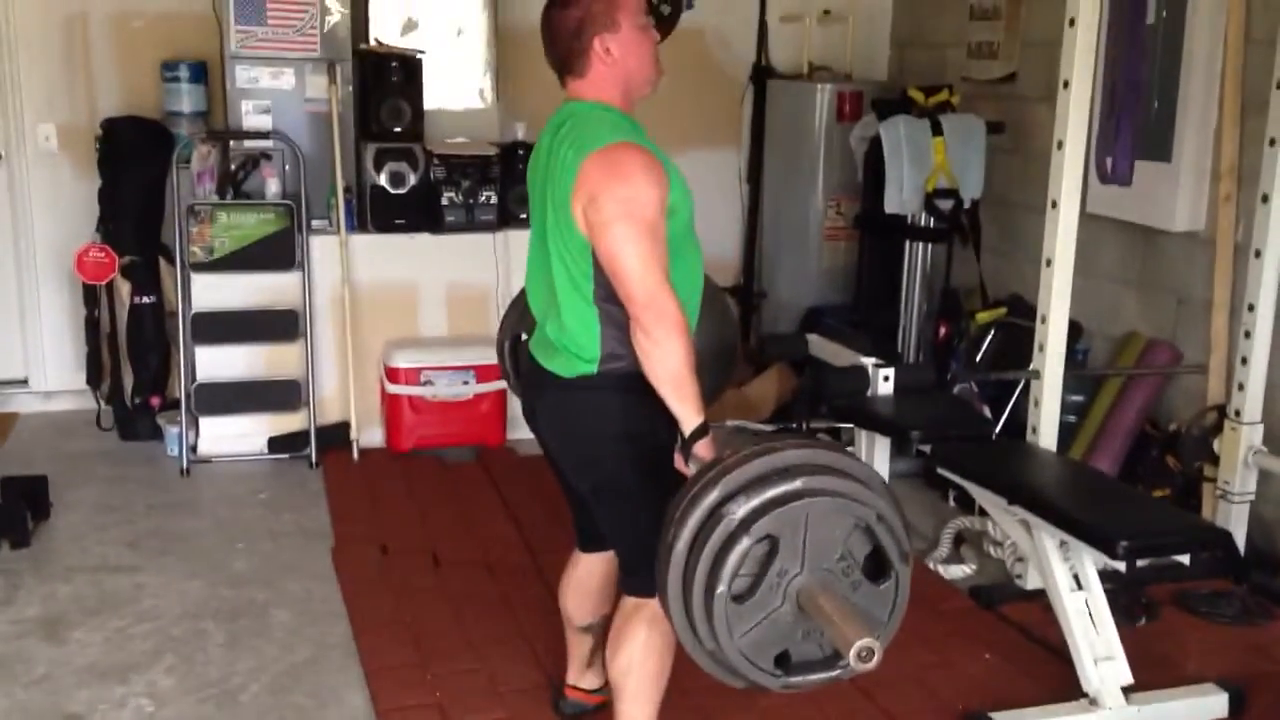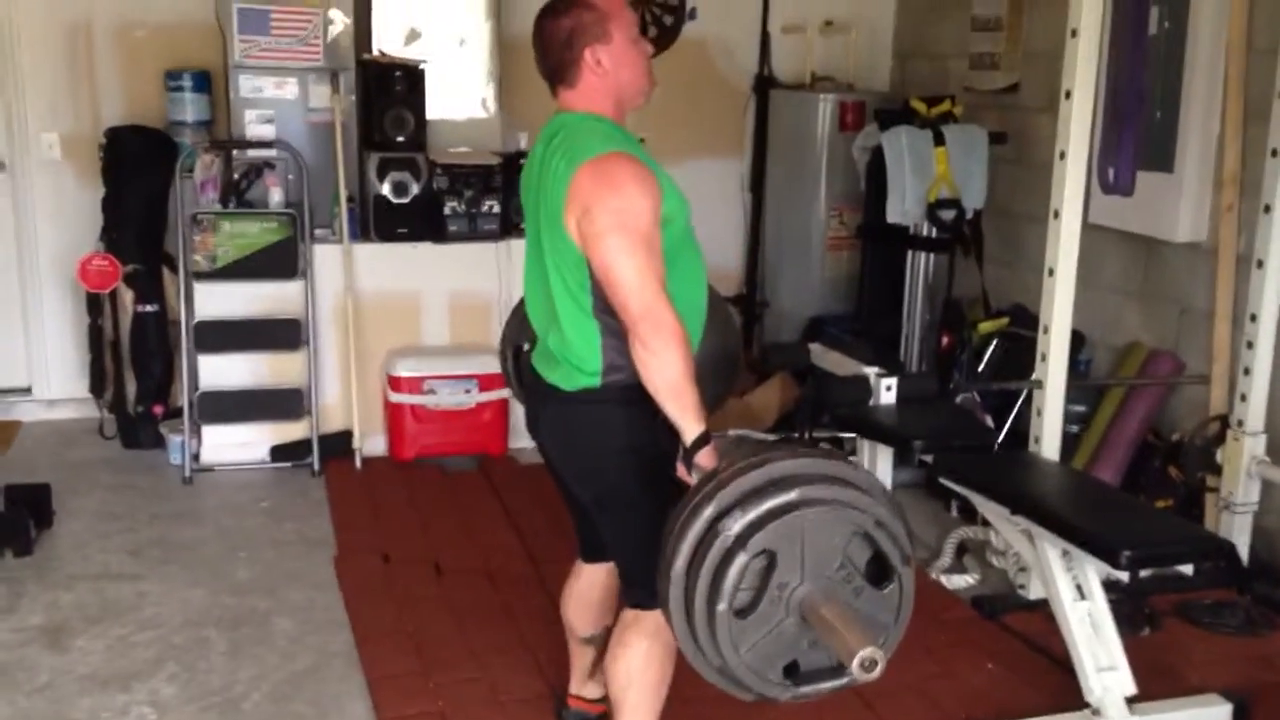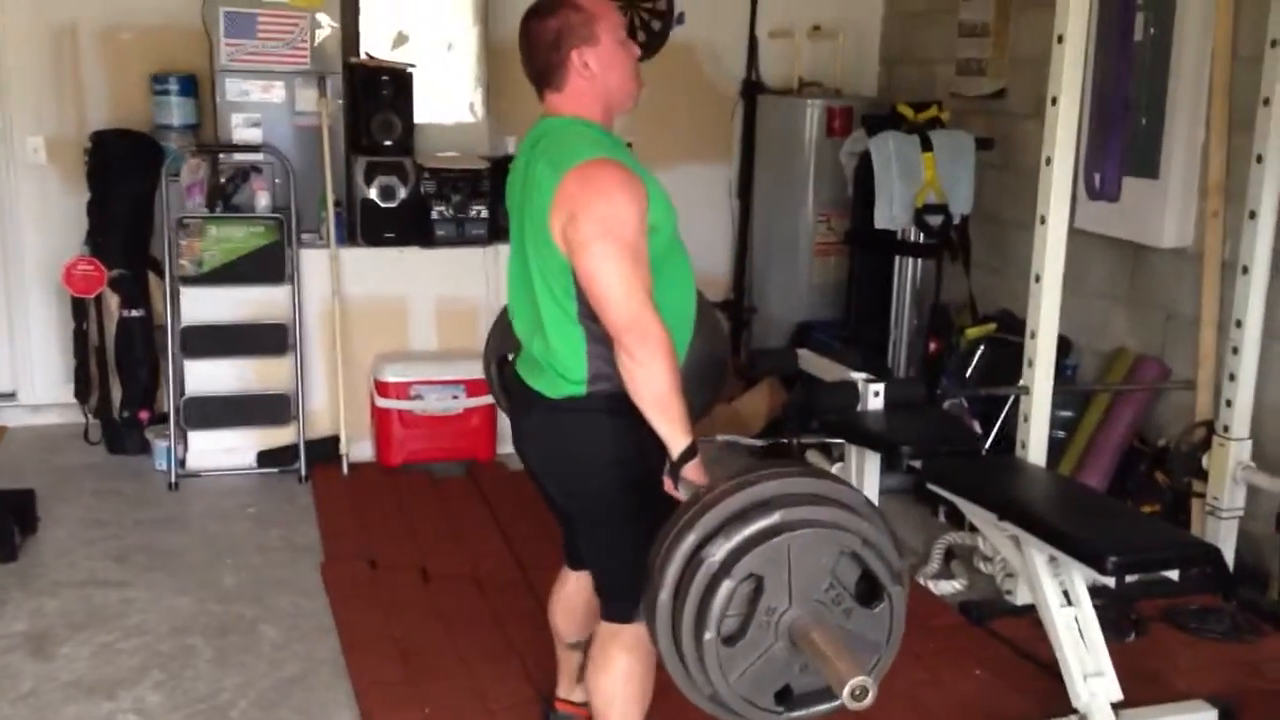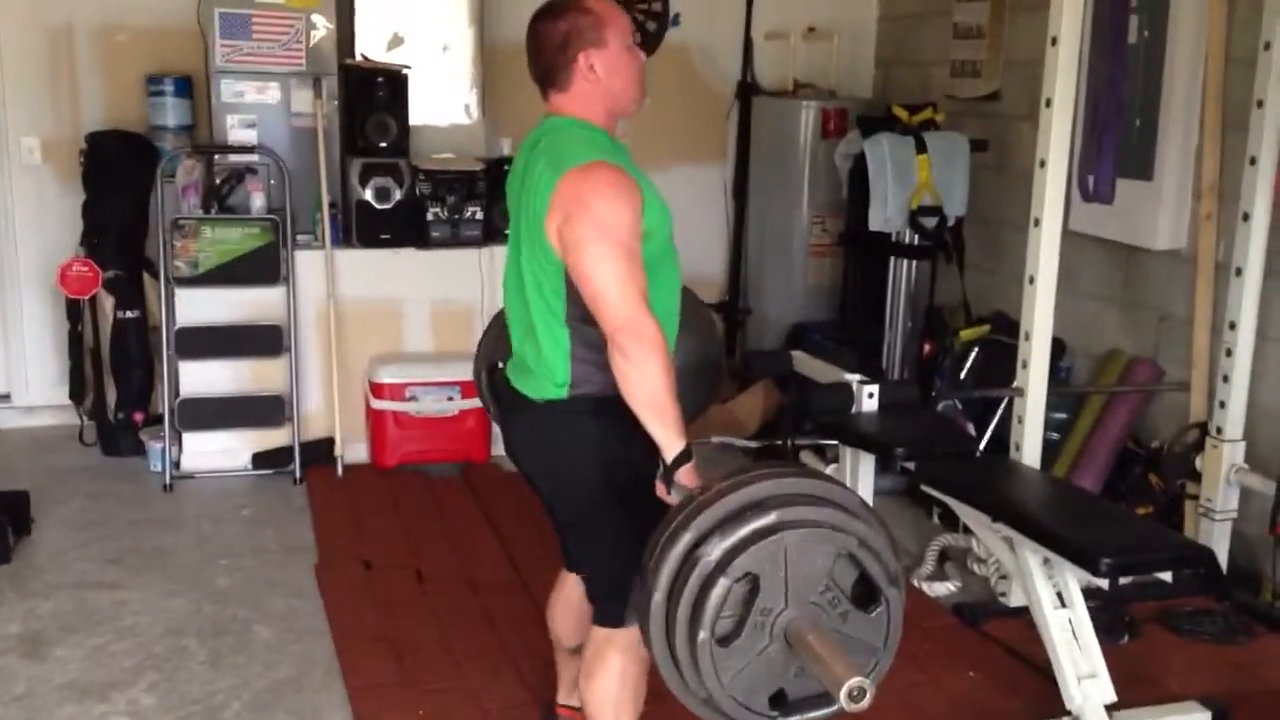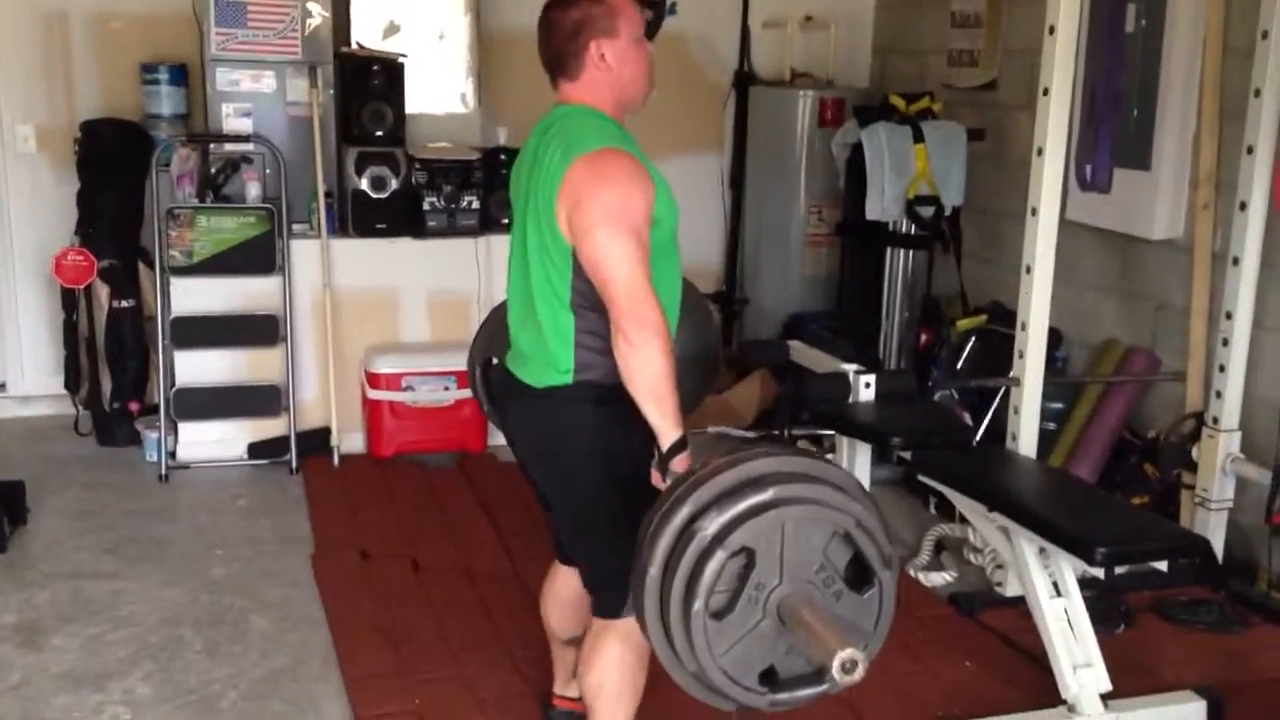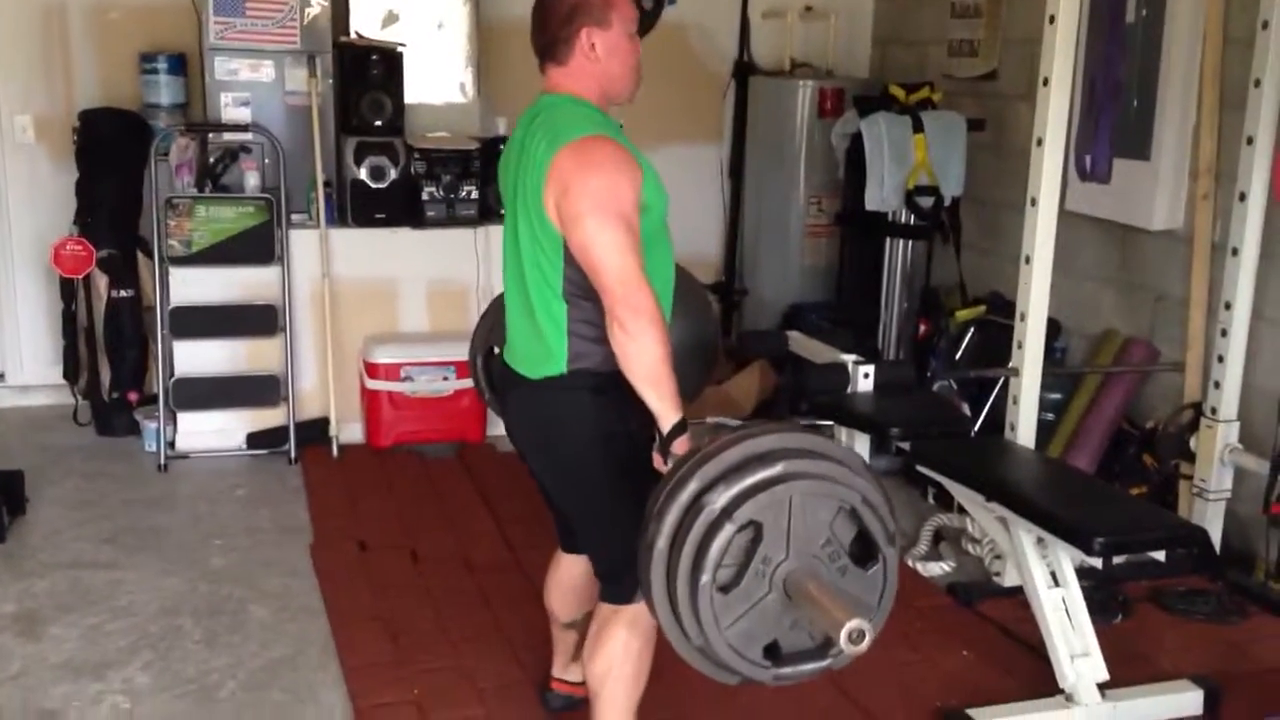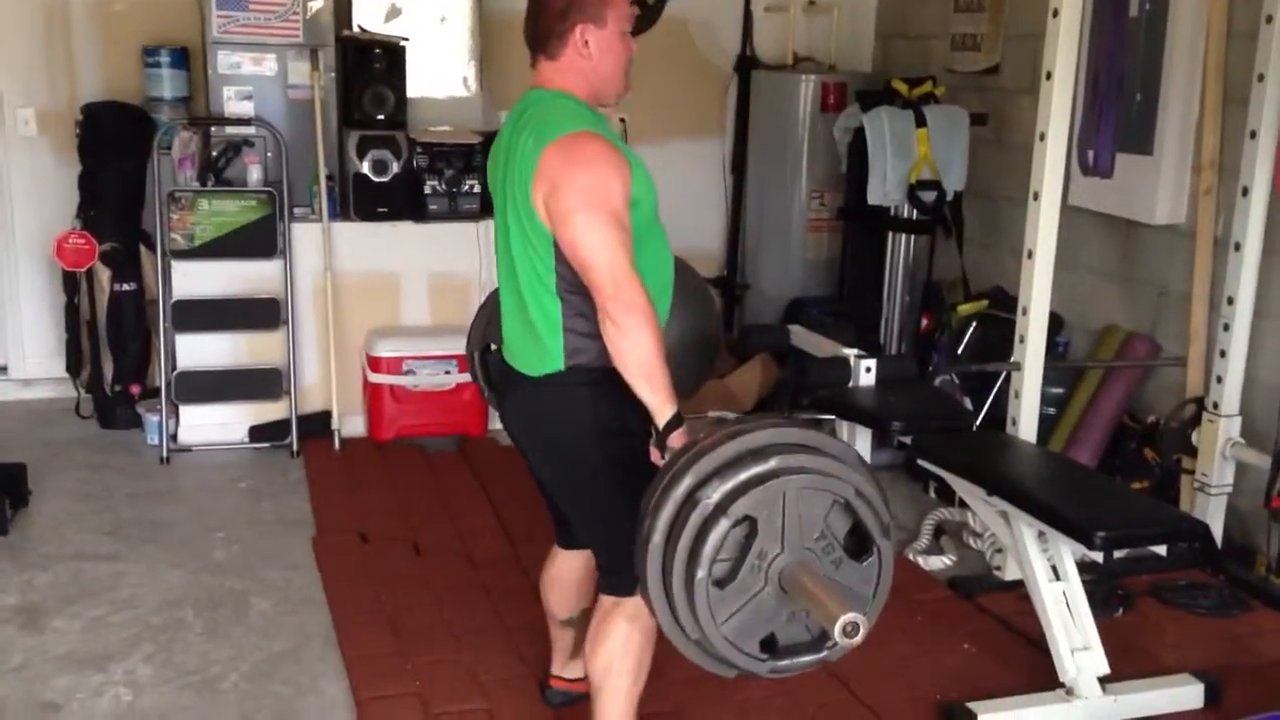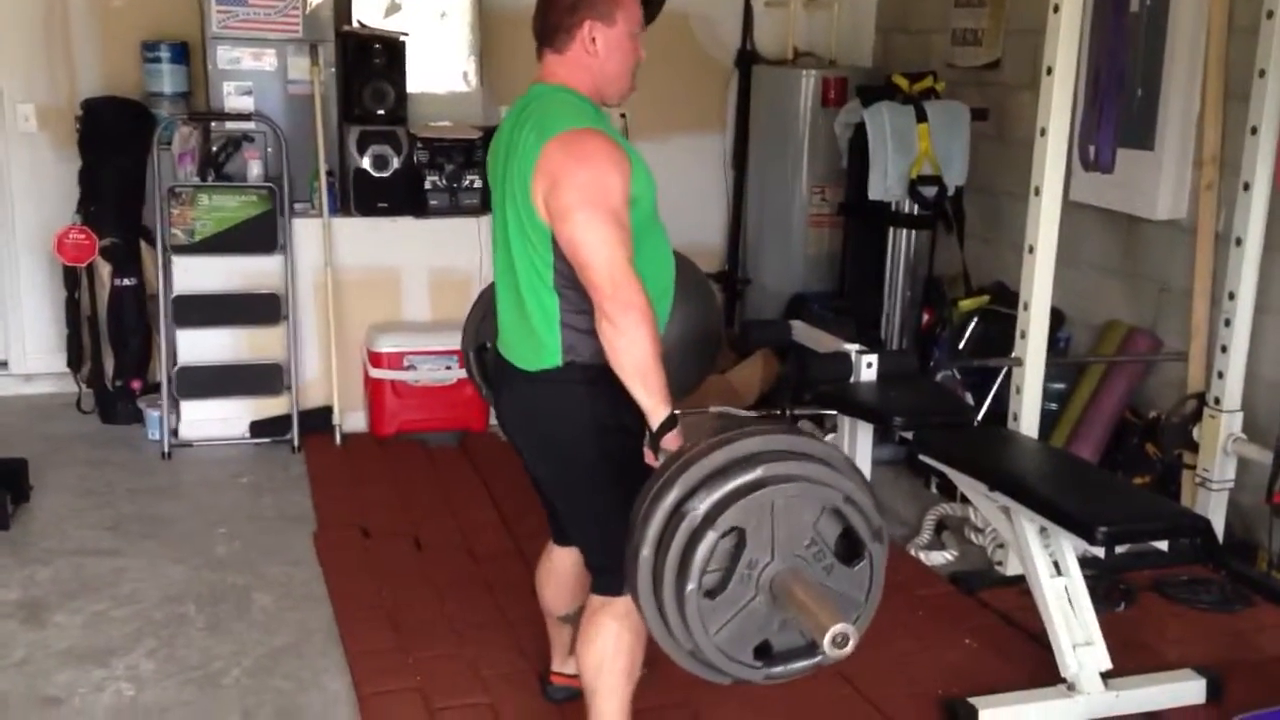
dt=0.2s
person 1, frame 1
left shoulder: (563, 134)
right shoulder: (620, 161)
right elbow: (651, 310)
right wrist: (695, 429)
left hip: (559, 383)
right hip: (612, 402)
left knee: (599, 545)
right knee: (658, 585)
person 1, frame 2
left shoulder: (556, 146)
right shoulder: (612, 171)
right elbow: (648, 320)
right wrist: (697, 437)
left hip: (563, 395)
right hip: (615, 413)
left knee: (602, 555)
right knee: (659, 596)
person 1, frame 3
left shoulder: (543, 149)
right shoulder: (598, 177)
right elbow: (634, 331)
right wrist: (684, 452)
left hip: (549, 405)
right hip: (598, 423)
left knee: (589, 566)
right knee: (637, 606)
person 1, frame 4
left shoulder: (544, 150)
right shoulder: (596, 179)
right elbow: (628, 332)
right wrist: (677, 455)
left hip: (544, 405)
right hip: (586, 425)
left knee: (588, 567)
right knee: (630, 609)
person 1, frame 5
left shoulder: (551, 138)
right shoulder: (606, 165)
right elbow: (633, 317)
right wrist: (673, 441)
left hip: (540, 394)
right hip: (584, 412)
left knee: (580, 556)
right knee: (630, 598)
person 1, frame 6
left shoulder: (536, 129)
right shoulder: (593, 152)
right elbow: (627, 303)
right wrist: (673, 425)
left hip: (540, 384)
right hip: (585, 402)
left knee: (582, 542)
right knee: (639, 584)
person 1, frame 7
left shoulder: (526, 124)
right shoulder: (581, 149)
right elbow: (618, 298)
right wrist: (669, 418)
left hip: (538, 381)
right hip: (584, 397)
left knee: (579, 538)
right knee: (639, 577)
person 1, frame 8
left shoulder: (528, 119)
right shoulder: (582, 145)
right elbow: (616, 298)
right wrist: (663, 419)
left hip: (535, 376)
right hip: (578, 394)
left knee: (574, 536)
right knee: (628, 576)
